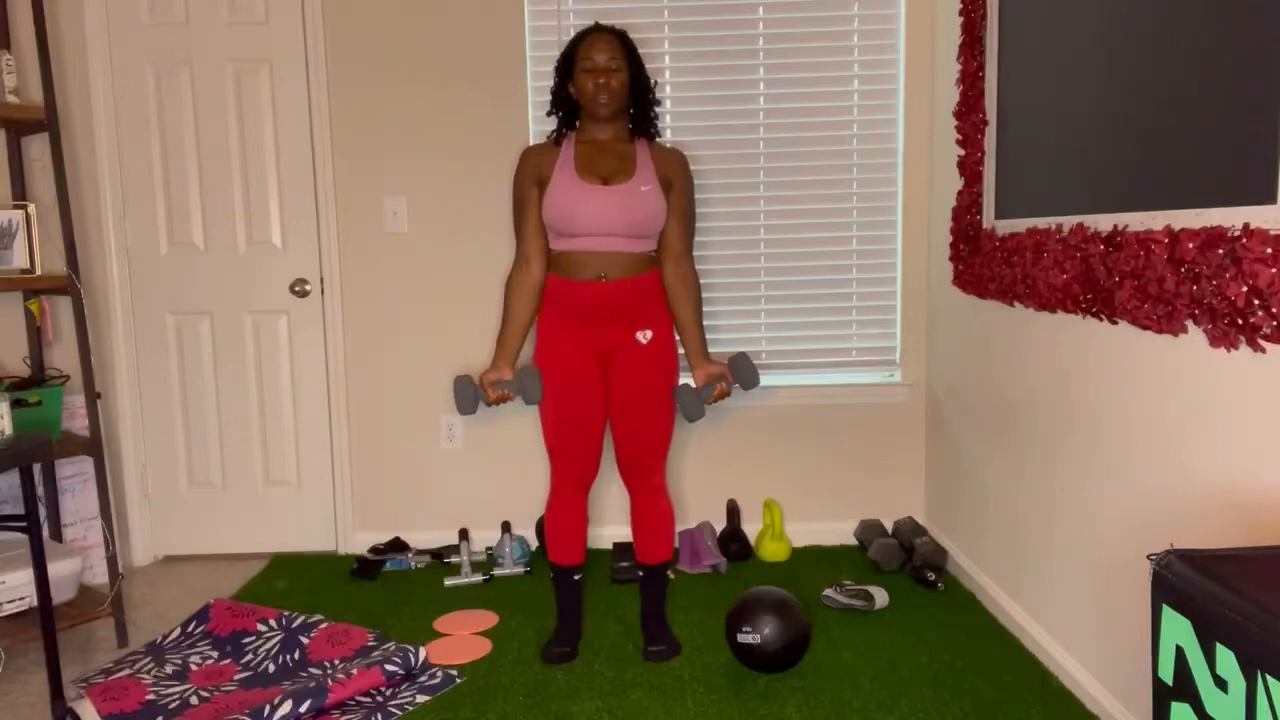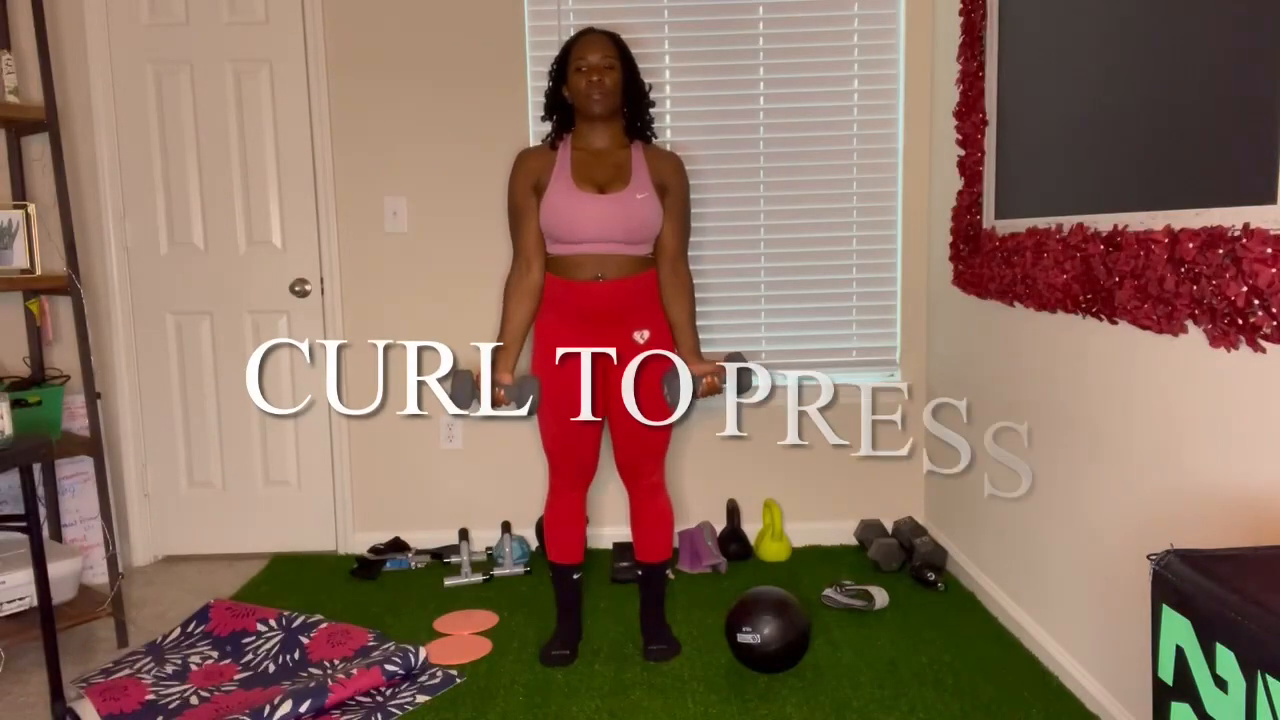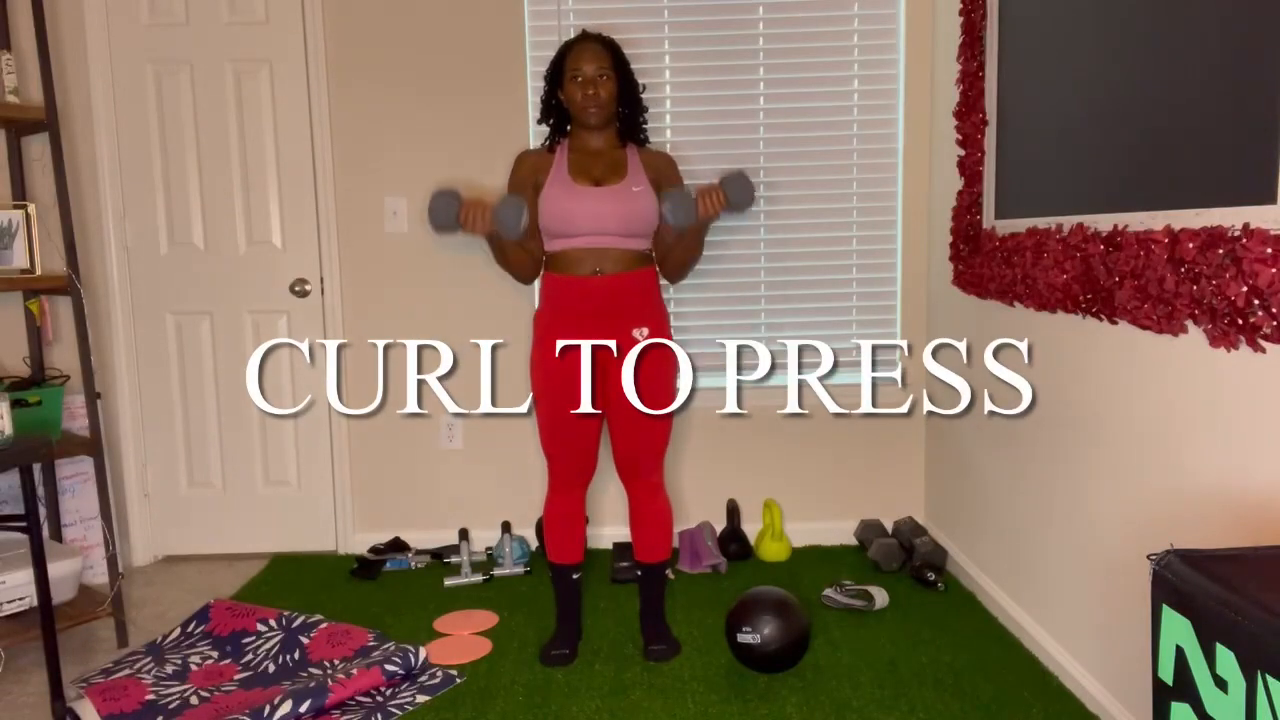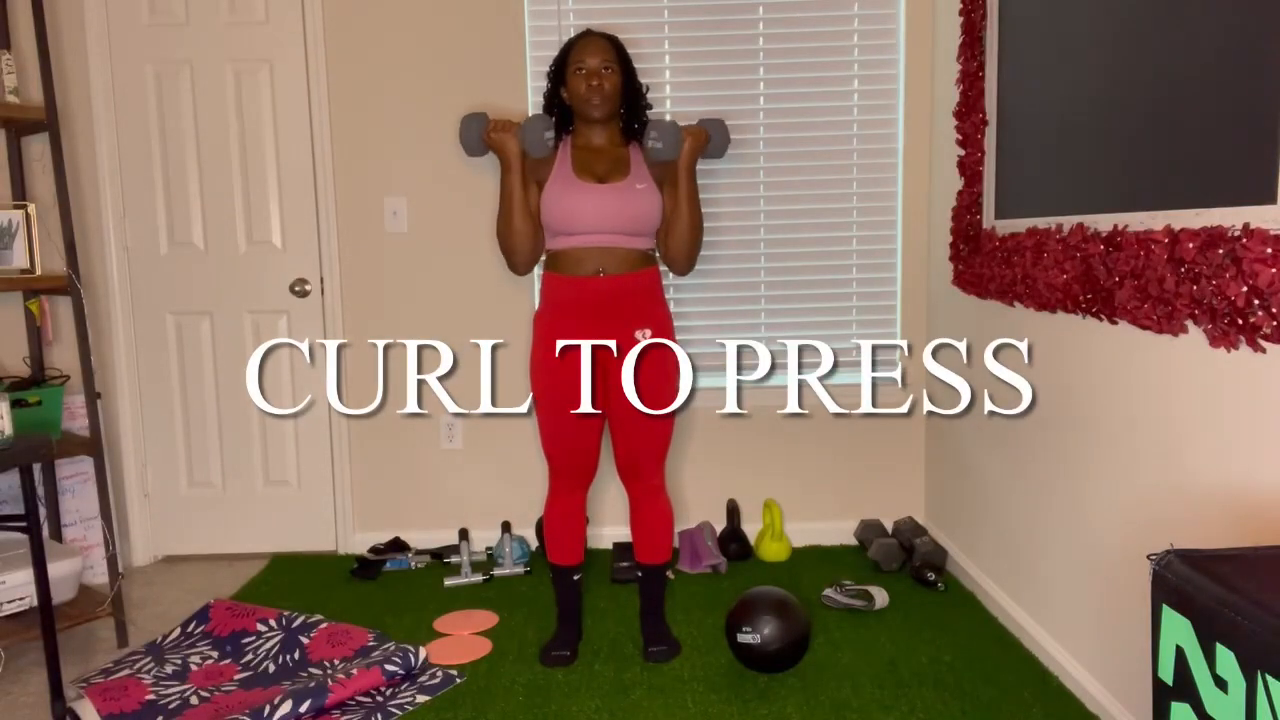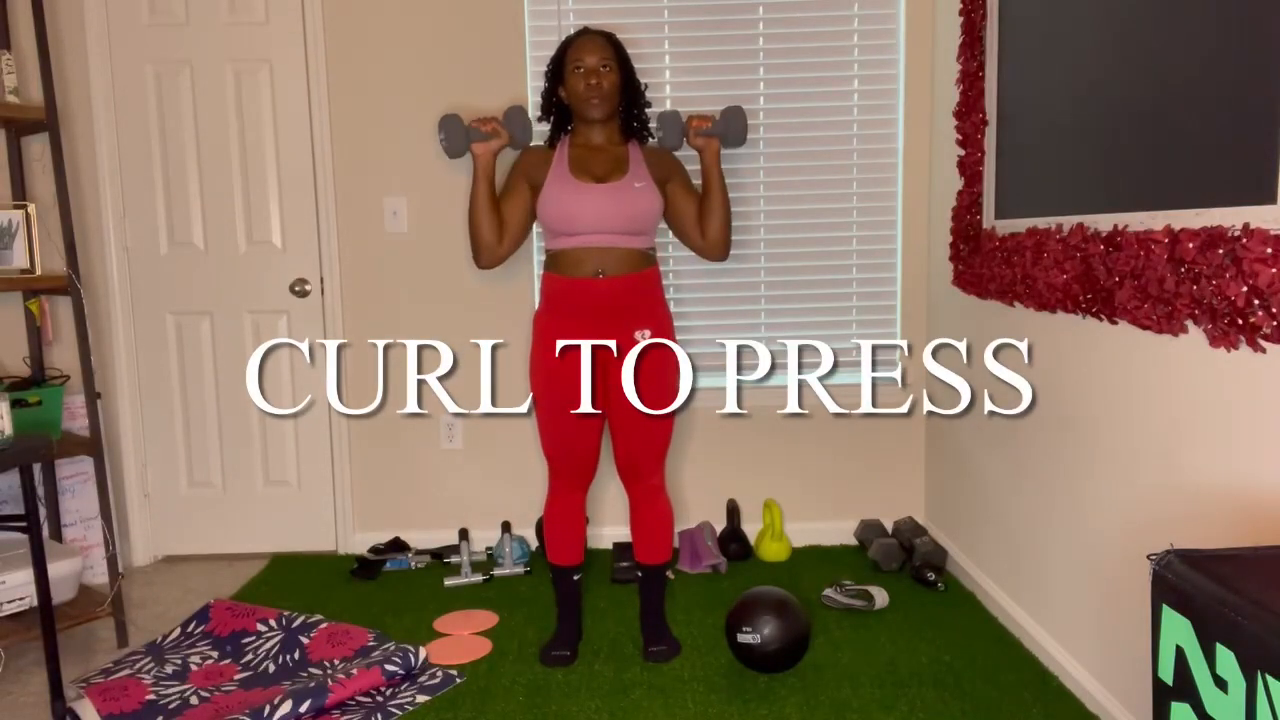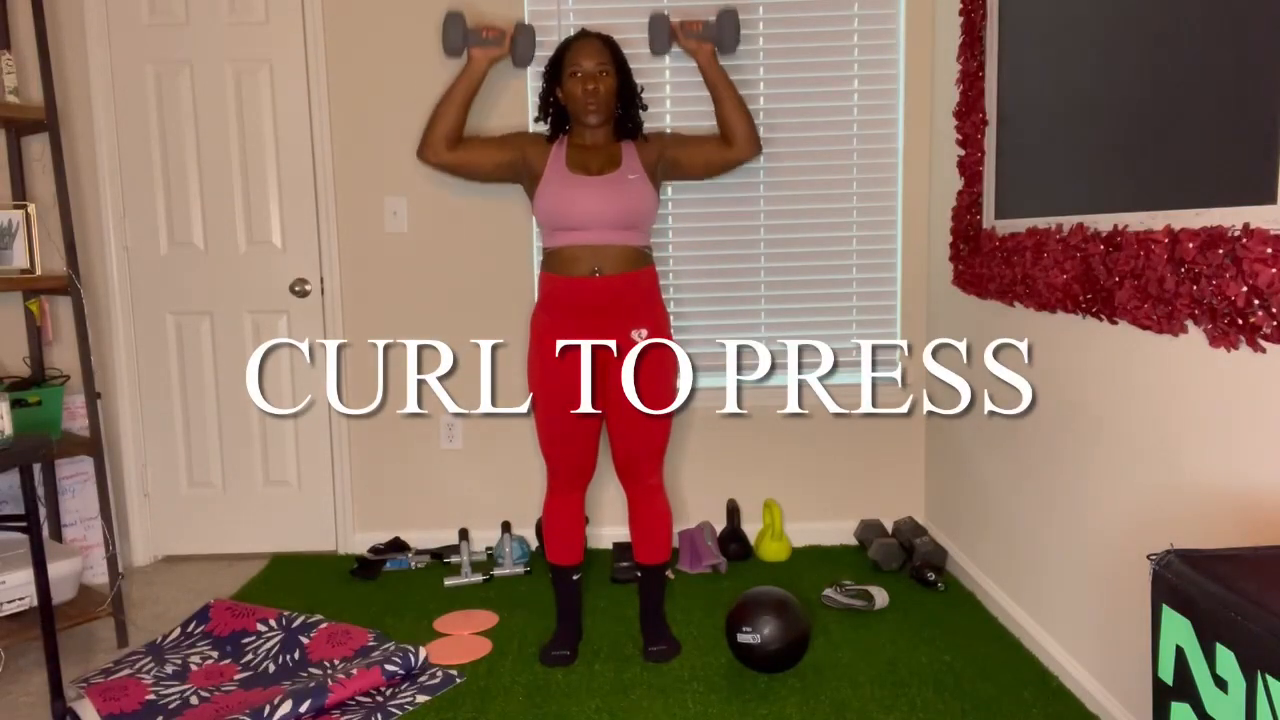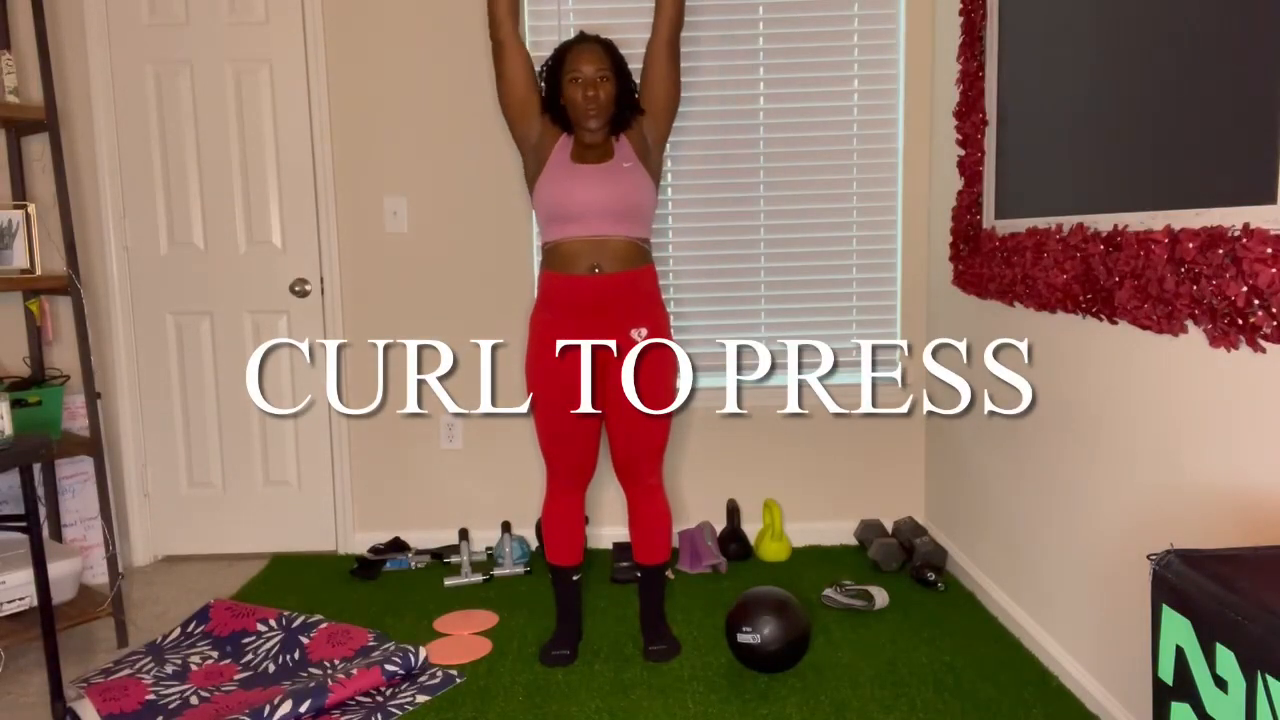
dt=0.5s
person 1, frame 1
left shoulder: (666, 164)
right shoulder: (540, 163)
left elbow: (678, 264)
right elbow: (528, 265)
left wrist: (698, 356)
right wrist: (504, 359)
left hip: (644, 328)
right hip: (566, 329)
left knee: (646, 477)
right knee: (569, 478)
left ankle: (654, 616)
right ankle: (567, 619)
person 1, frame 2
left shoulder: (662, 167)
right shoulder: (534, 166)
left elbow: (673, 266)
right elbow: (526, 268)
left wrist: (691, 355)
right wrist: (505, 358)
left hip: (641, 330)
right hip: (563, 331)
left knee: (646, 476)
right knee: (567, 478)
left ankle: (654, 616)
right ankle: (567, 620)
person 1, frame 3
left shoulder: (656, 164)
right shoulder: (533, 166)
left elbow: (674, 267)
right elbow: (526, 268)
left wrist: (698, 220)
right wrist: (491, 231)
left hip: (639, 326)
right hip: (563, 329)
left knee: (644, 475)
right knee: (567, 478)
left ankle: (653, 615)
right ankle: (567, 619)
person 1, frame 4
left shoulder: (655, 162)
right shoulder: (540, 162)
left elbow: (681, 259)
right elbow: (519, 257)
left wrist: (686, 167)
right wrist: (510, 164)
left hip: (641, 328)
right hip: (564, 330)
left knee: (645, 477)
right knee: (567, 479)
left ankle: (653, 615)
right ankle: (568, 619)
person 1, frame 5
left shoulder: (657, 161)
right shoulder: (536, 163)
left elbow: (713, 244)
right elbow: (488, 250)
left wrist: (710, 157)
right wrist: (483, 163)
left hip: (641, 326)
right hip: (563, 330)
left knee: (645, 477)
right knee: (567, 479)
left ankle: (654, 616)
right ankle: (567, 619)
person 1, frame 6
left shoulder: (651, 153)
right shoulder: (533, 155)
left elbow: (742, 146)
right elbow: (436, 151)
left wrist: (706, 61)
right wrist: (474, 70)
left hip: (639, 324)
right hip: (561, 327)
left knee: (644, 477)
right knee: (566, 479)
left ankle: (654, 616)
right ankle: (568, 620)
person 1, frame 7
left shoulder: (644, 141)
right shoulder: (540, 144)
left hip: (637, 321)
right hip: (560, 324)
left knee: (642, 477)
right knee: (565, 479)
left ankle: (654, 616)
right ankle: (567, 619)
